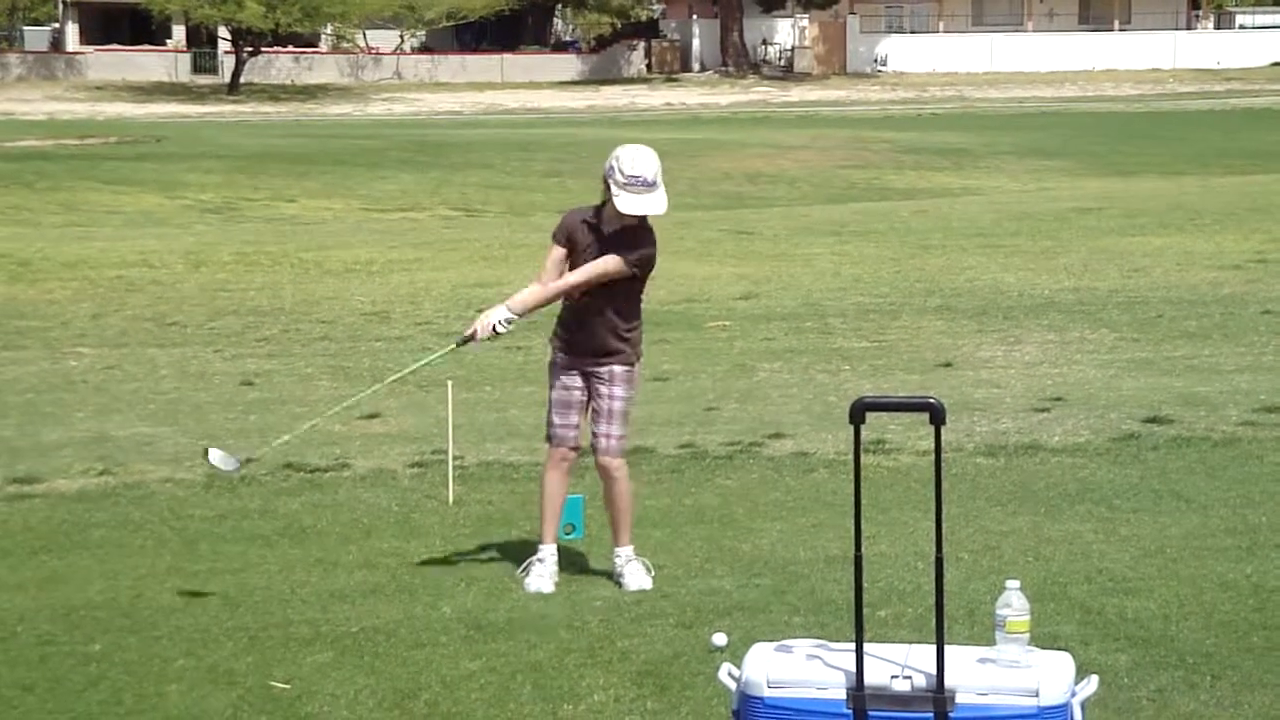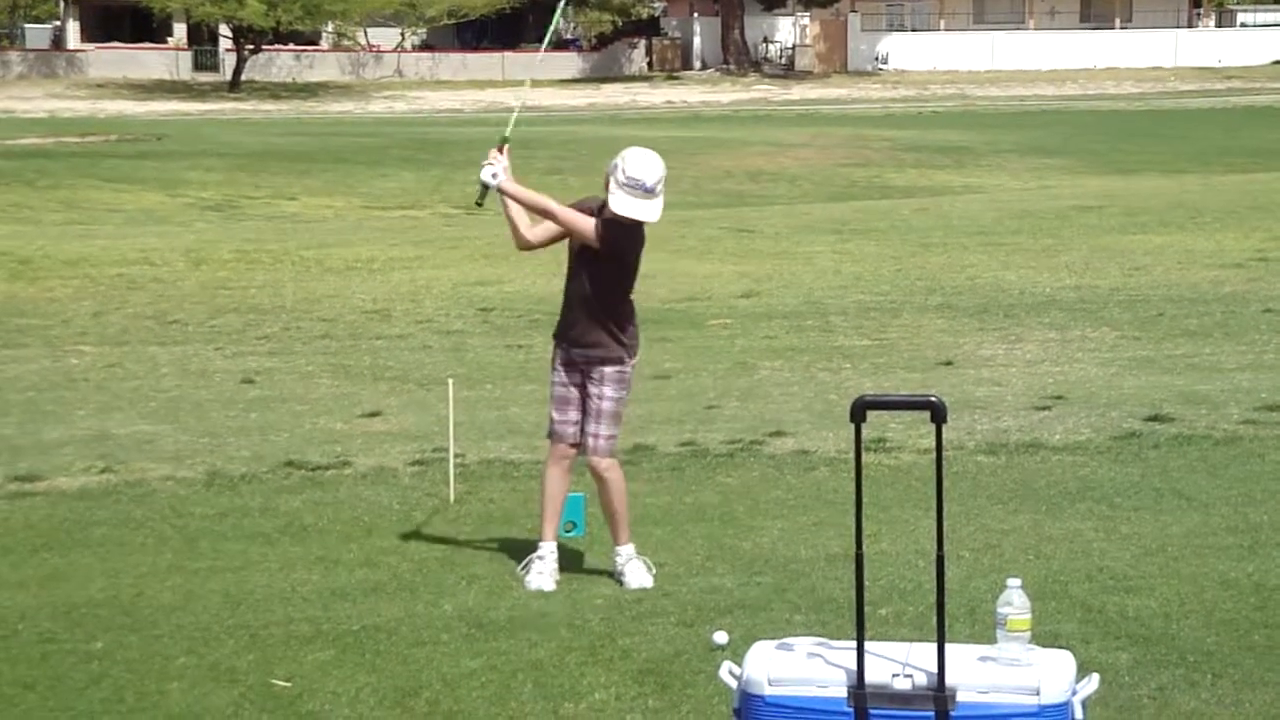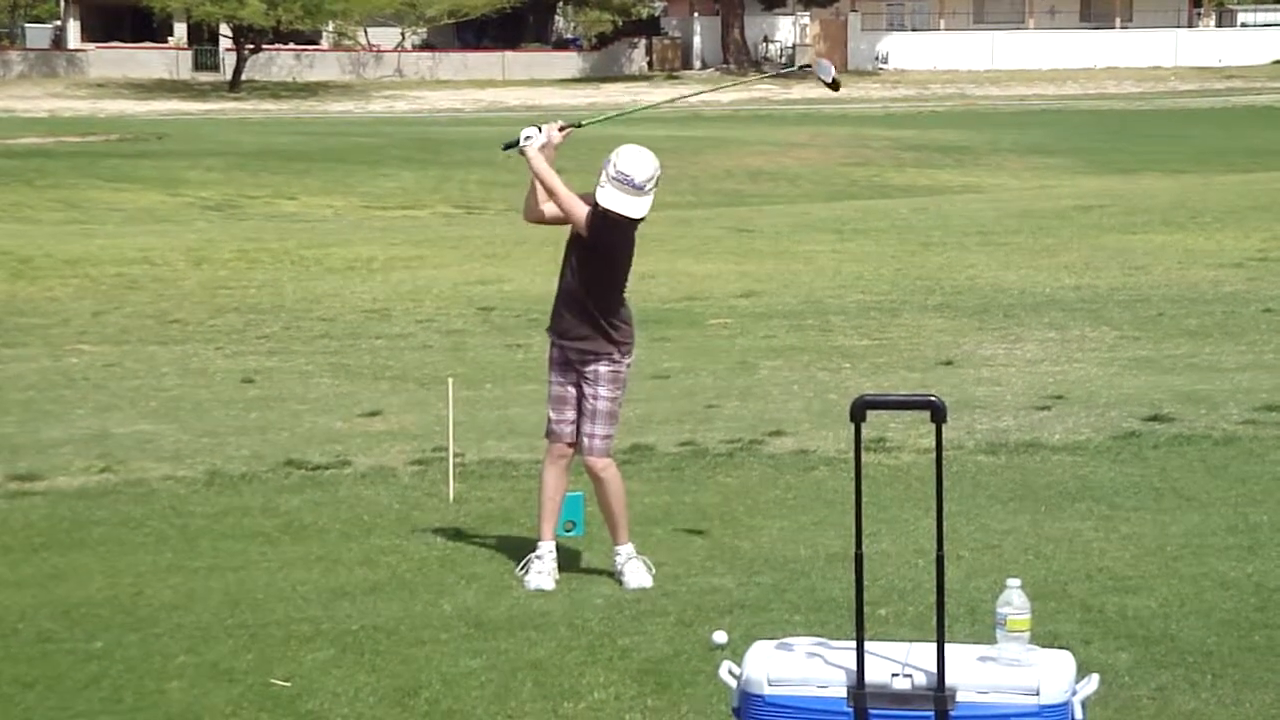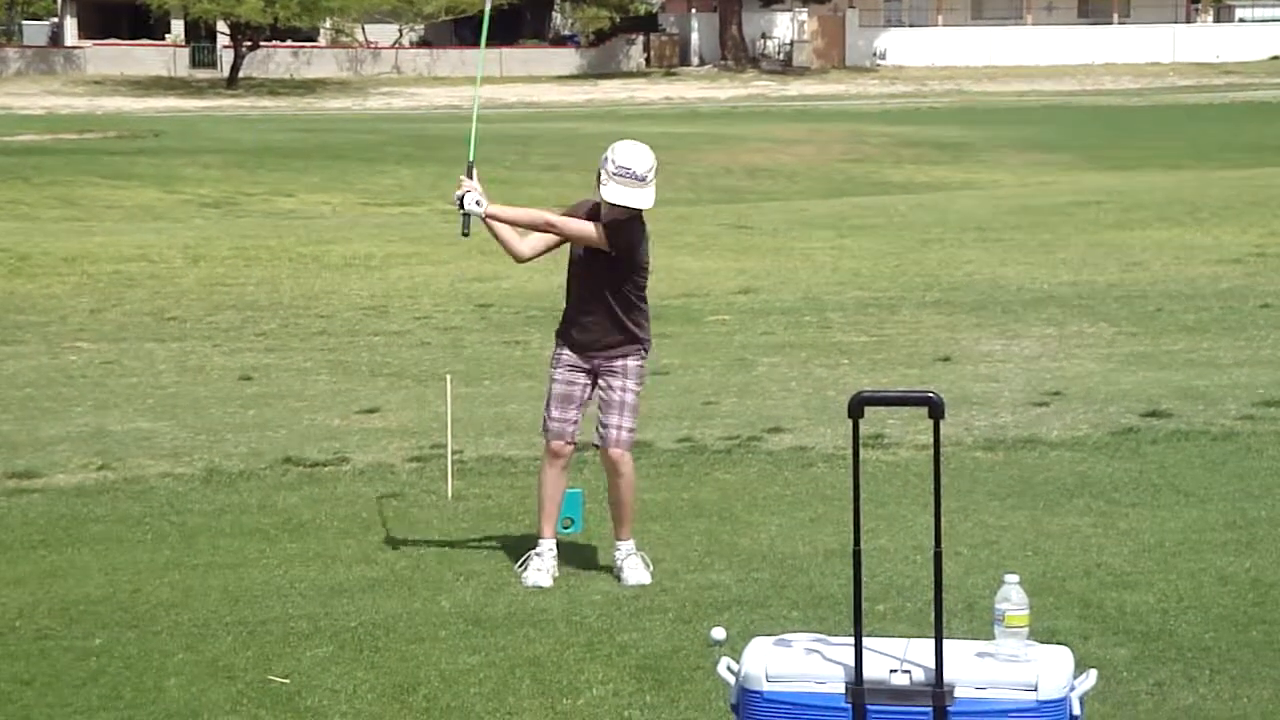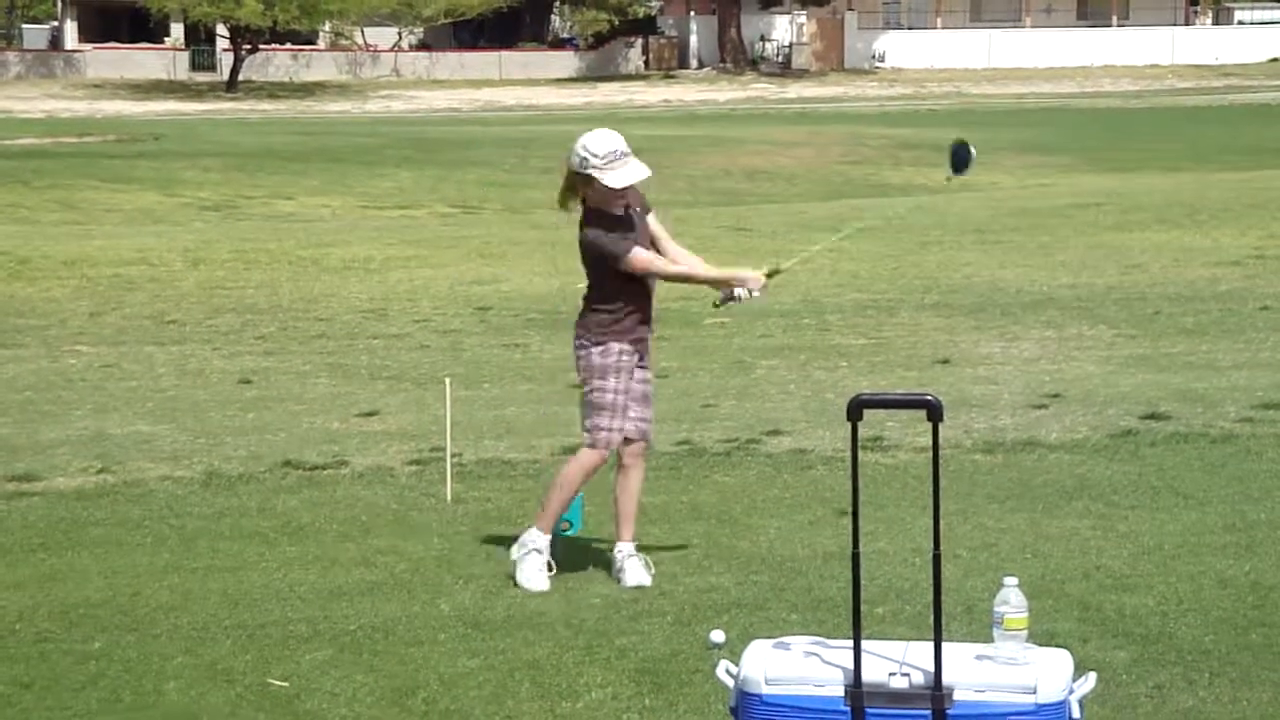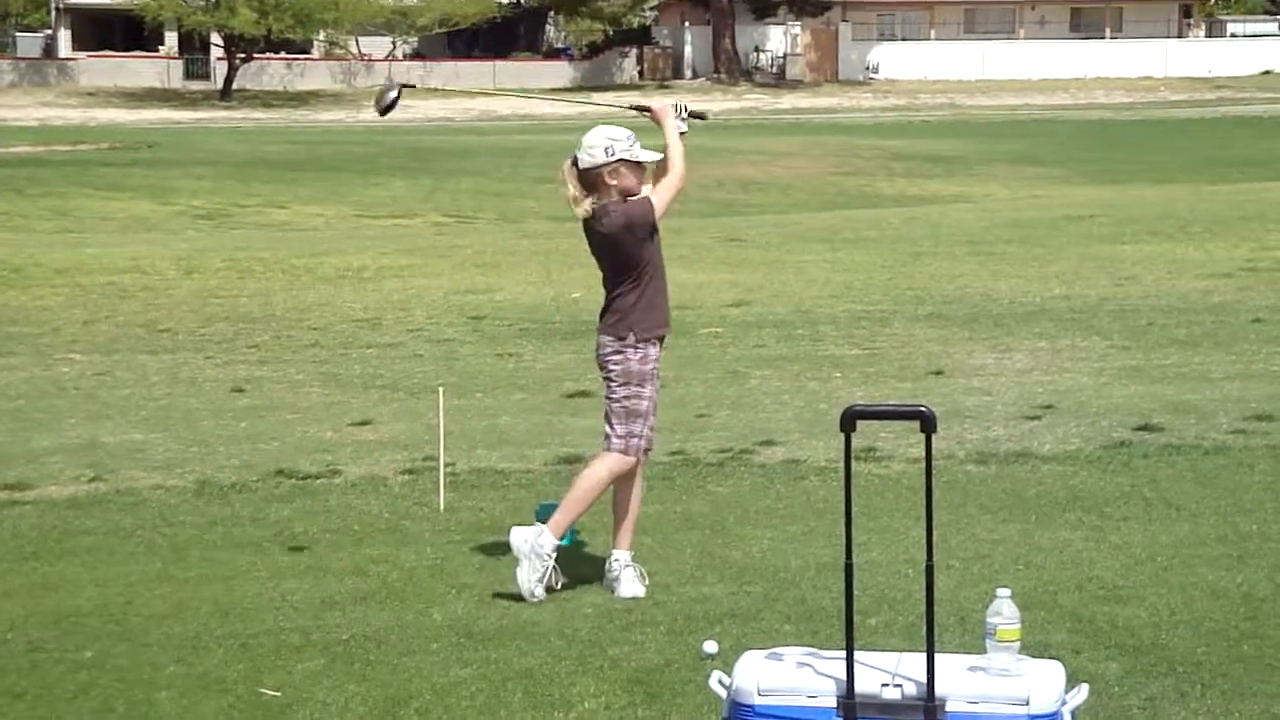
dt=0.3s
person 1, frame 1
left shoulder: (641, 244)
right shoulder: (576, 222)
left elbow: (576, 281)
right elbow: (547, 284)
left wrist: (509, 314)
right wrist: (500, 310)
left hip: (616, 358)
right hip: (569, 351)
left knee: (610, 458)
right knee: (561, 451)
left ankle: (625, 554)
right ankle: (546, 554)
person 1, frame 2
left shoulder: (626, 235)
right shoulder: (589, 209)
left elbow: (552, 211)
right elbow: (529, 237)
left wrist: (501, 182)
right wrist: (504, 184)
left hip: (609, 356)
right hip: (569, 347)
left knee: (600, 458)
right knee: (561, 448)
left ankle: (626, 553)
right ankle: (546, 551)
person 1, frame 3
left shoulder: (613, 228)
right shoulder: (596, 209)
left elbow: (553, 189)
right elbow: (536, 213)
left wrist: (533, 153)
right wrist: (546, 151)
left hip: (604, 354)
right hip: (566, 345)
left knee: (596, 457)
right knee: (559, 447)
left ankle: (625, 552)
right ankle: (545, 550)
person 1, frame 4
left shoulder: (629, 231)
right shoulder: (584, 213)
left elbow: (551, 222)
right elbow: (523, 249)
left wrist: (486, 206)
right wrist: (484, 211)
left hip: (623, 354)
right hip: (574, 348)
left knee: (616, 453)
right knee: (558, 447)
left ankle: (625, 549)
right ankle: (545, 549)
person 1, frame 5
left shoulder: (632, 205)
right shoulder: (598, 235)
left elbow: (674, 252)
right elbow: (665, 270)
left wrist: (726, 278)
right wrist: (732, 277)
left hip: (632, 341)
right hip: (602, 344)
left knee: (634, 445)
right knee: (601, 446)
left ankle: (625, 549)
right ankle: (534, 539)
person 1, frame 6
left shoulder: (609, 209)
right shoulder: (621, 220)
left elbow: (658, 181)
right elbow: (673, 179)
left wrist: (670, 128)
right wrist: (668, 127)
left hip: (632, 343)
right hip: (630, 345)
left knee: (634, 452)
right knee: (624, 452)
left ankle: (621, 559)
right ankle: (542, 538)
